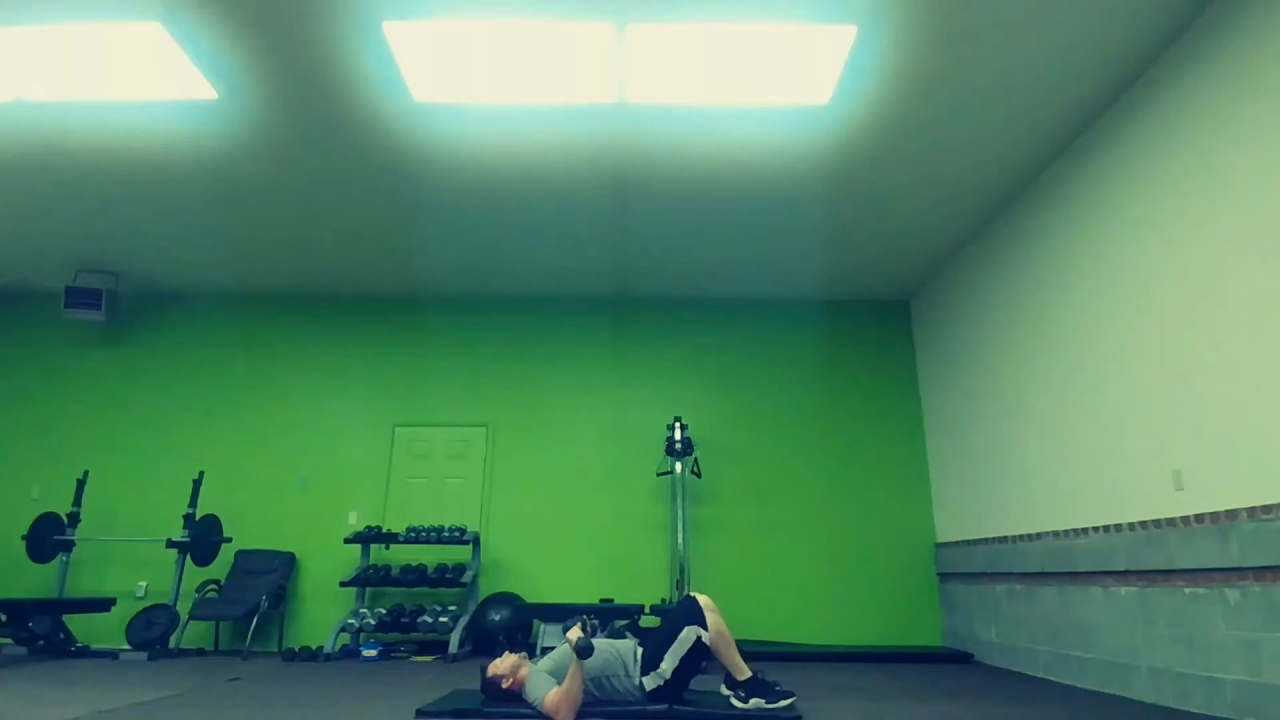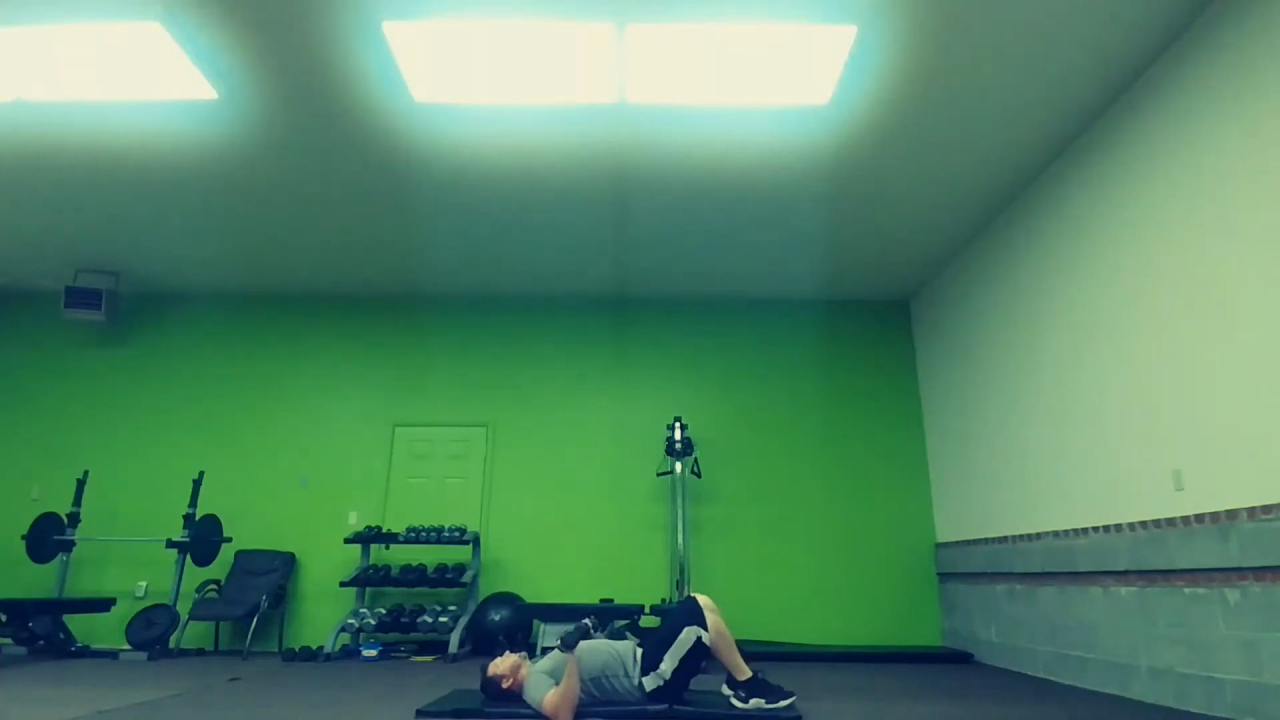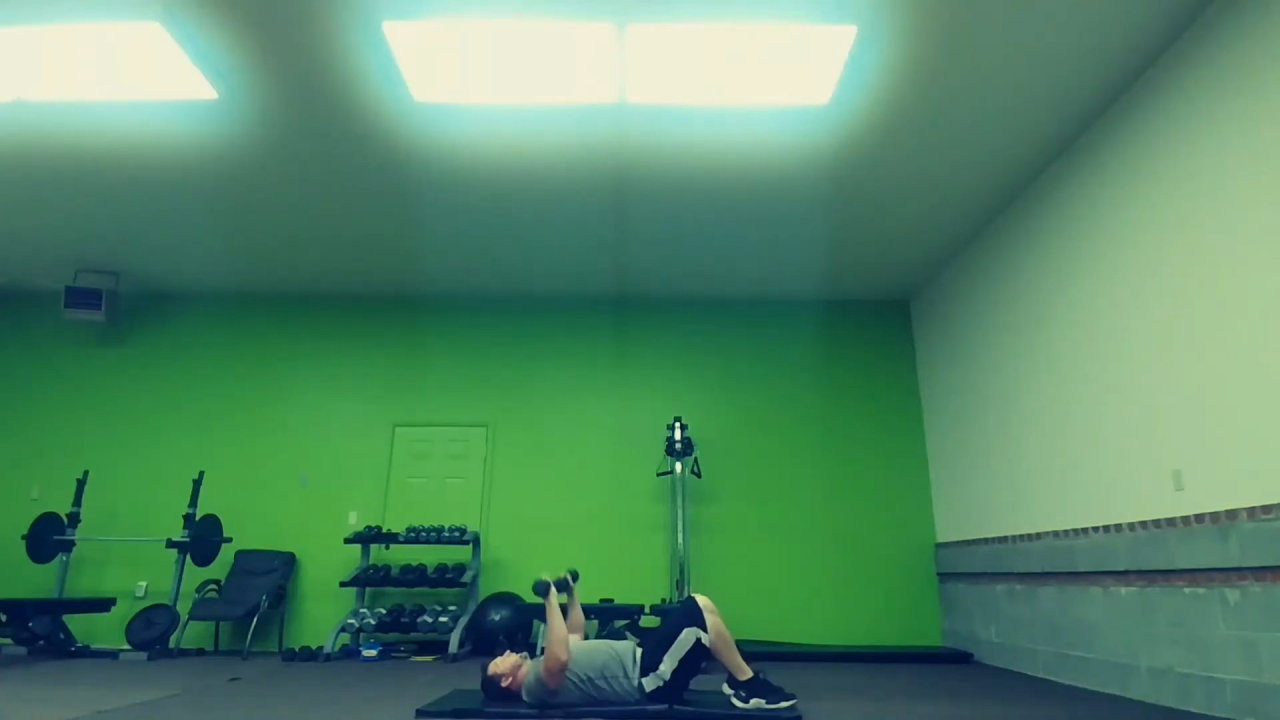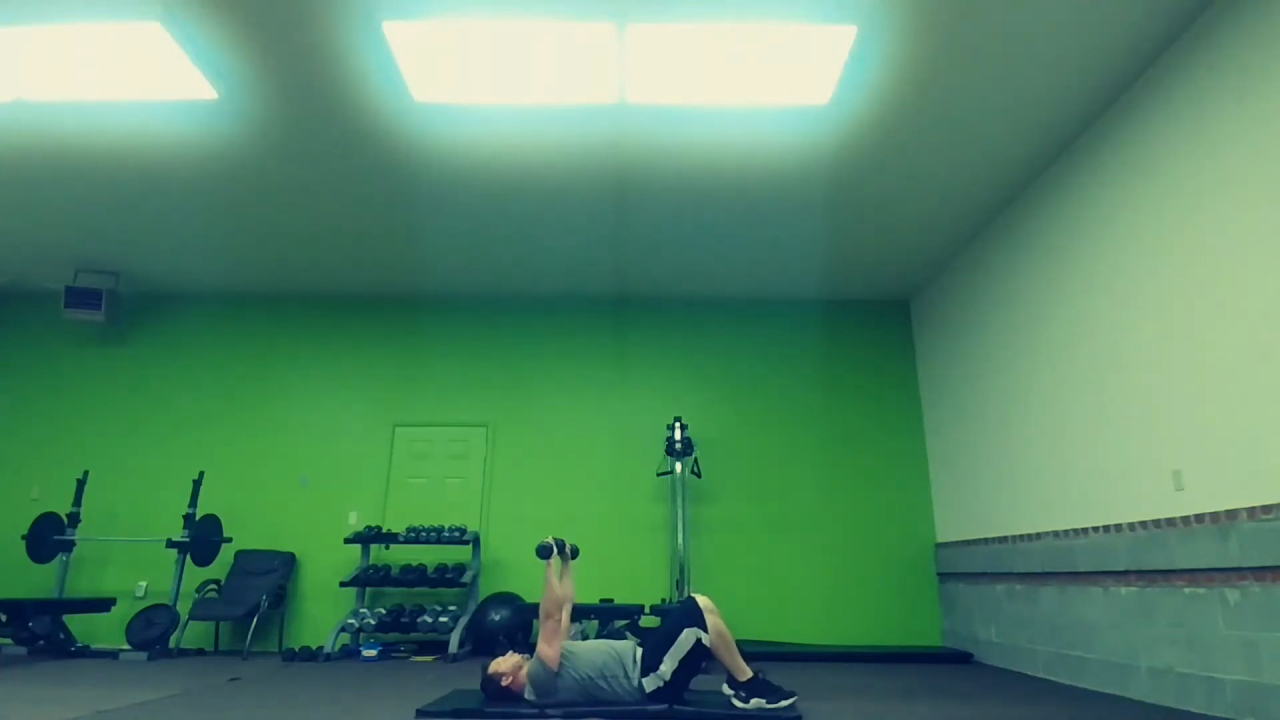
dt=0.5s
person 1, frame 1
left shoulder: (541, 671)
right shoulder: (534, 683)
left wrist: (580, 641)
right wrist: (577, 655)
left hip: (642, 661)
right hip: (649, 679)
left knee: (698, 603)
right knee: (699, 613)
left ankle: (736, 680)
right ankle: (748, 687)
person 1, frame 2
left shoulder: (541, 669)
right shoulder: (533, 684)
left wrist: (579, 641)
right wrist: (572, 656)
left hip: (640, 658)
right hip: (648, 679)
left knee: (700, 605)
right knee: (700, 613)
left ankle: (739, 681)
right ankle: (748, 687)
person 1, frame 3
left shoulder: (541, 671)
right shoulder: (535, 687)
left elbow: (575, 634)
right elbow: (559, 657)
left wrist: (571, 594)
right wrist: (551, 602)
left hip: (640, 661)
right hip: (647, 680)
left knee: (698, 605)
right knee: (699, 612)
left ankle: (741, 680)
right ankle: (749, 686)
person 1, frame 4
left shoulder: (544, 669)
right shoulder: (540, 681)
left elbow: (564, 611)
right elbow: (551, 618)
left wrist: (567, 564)
right wrist: (550, 564)
left hip: (642, 663)
right hip: (648, 679)
left knee: (698, 605)
right knee: (700, 611)
left ankle: (742, 682)
right ankle: (748, 687)
